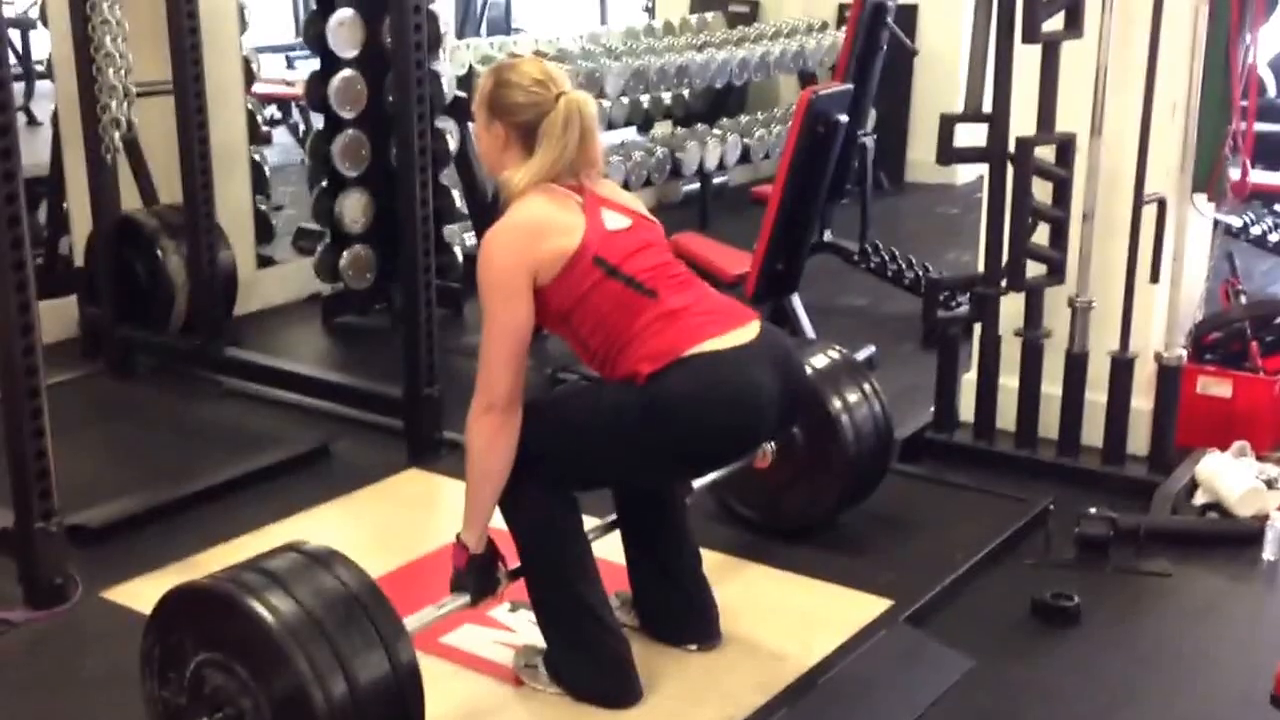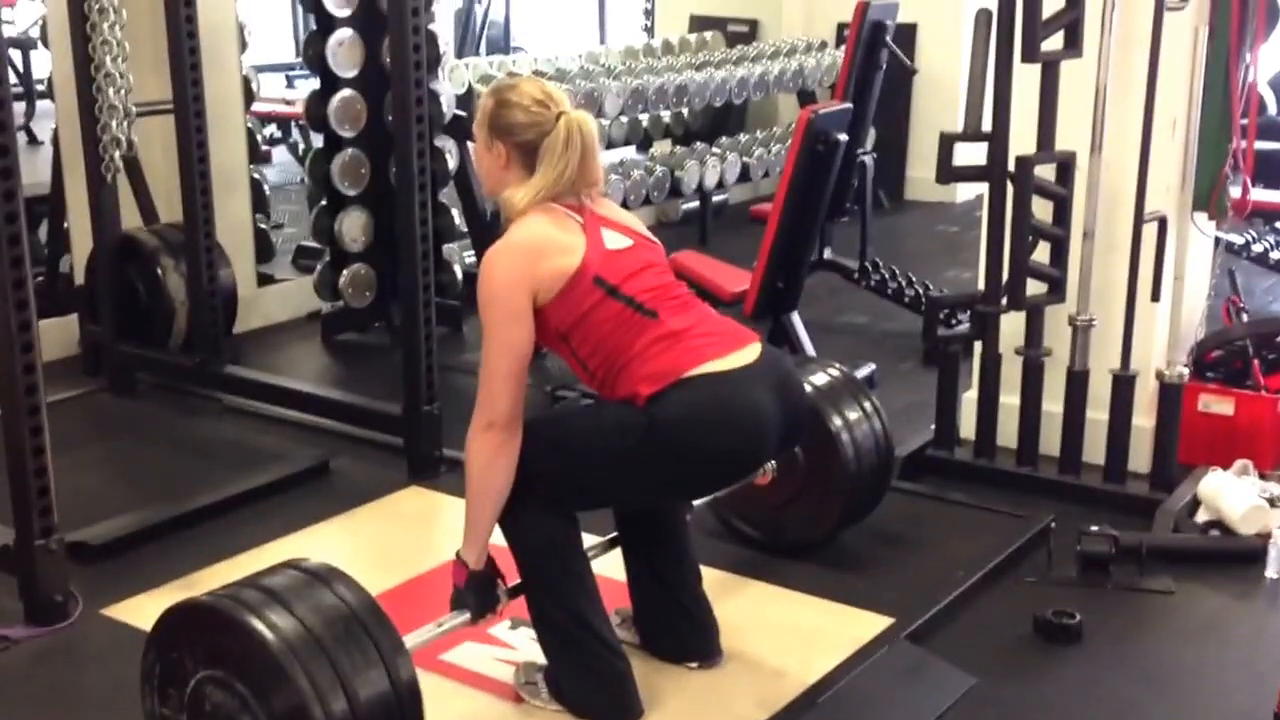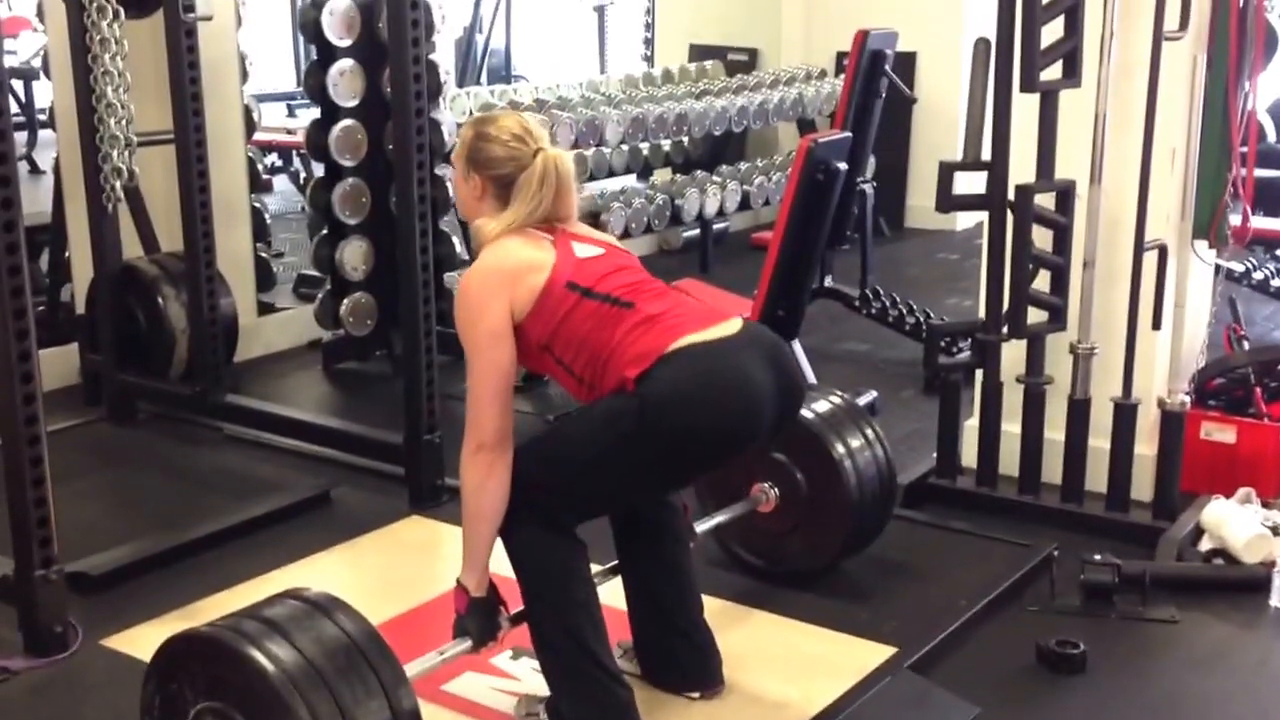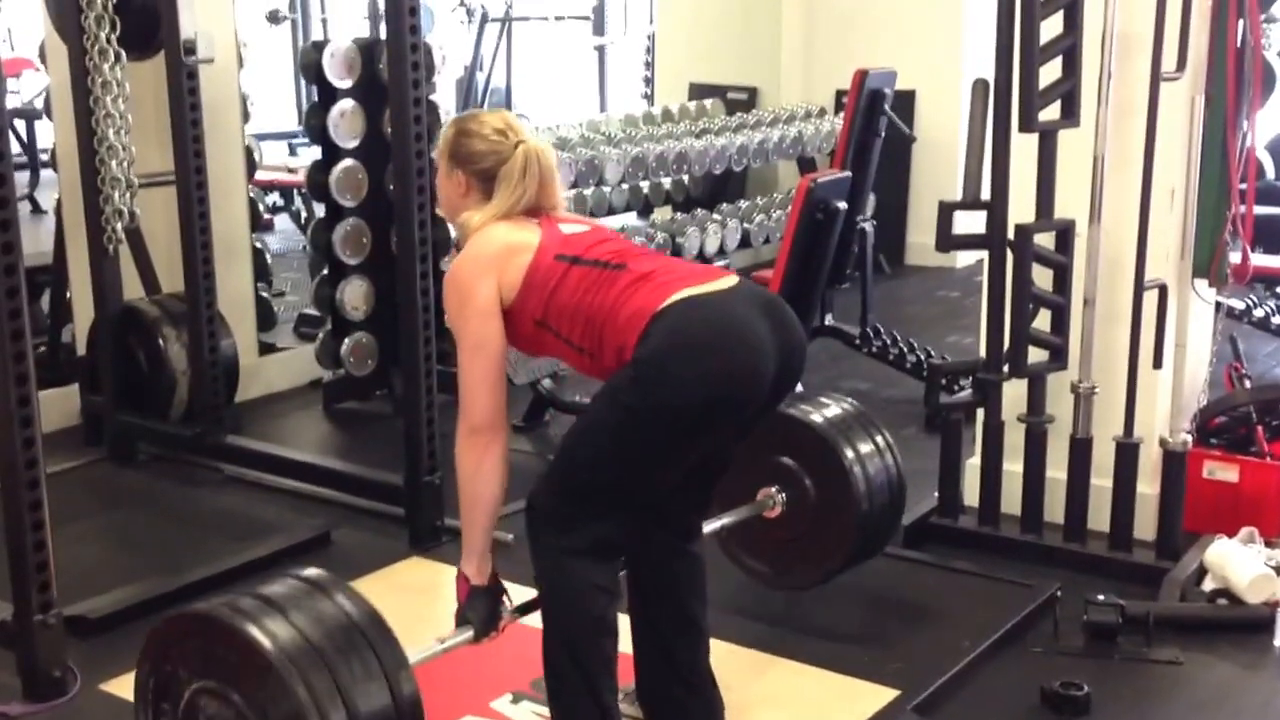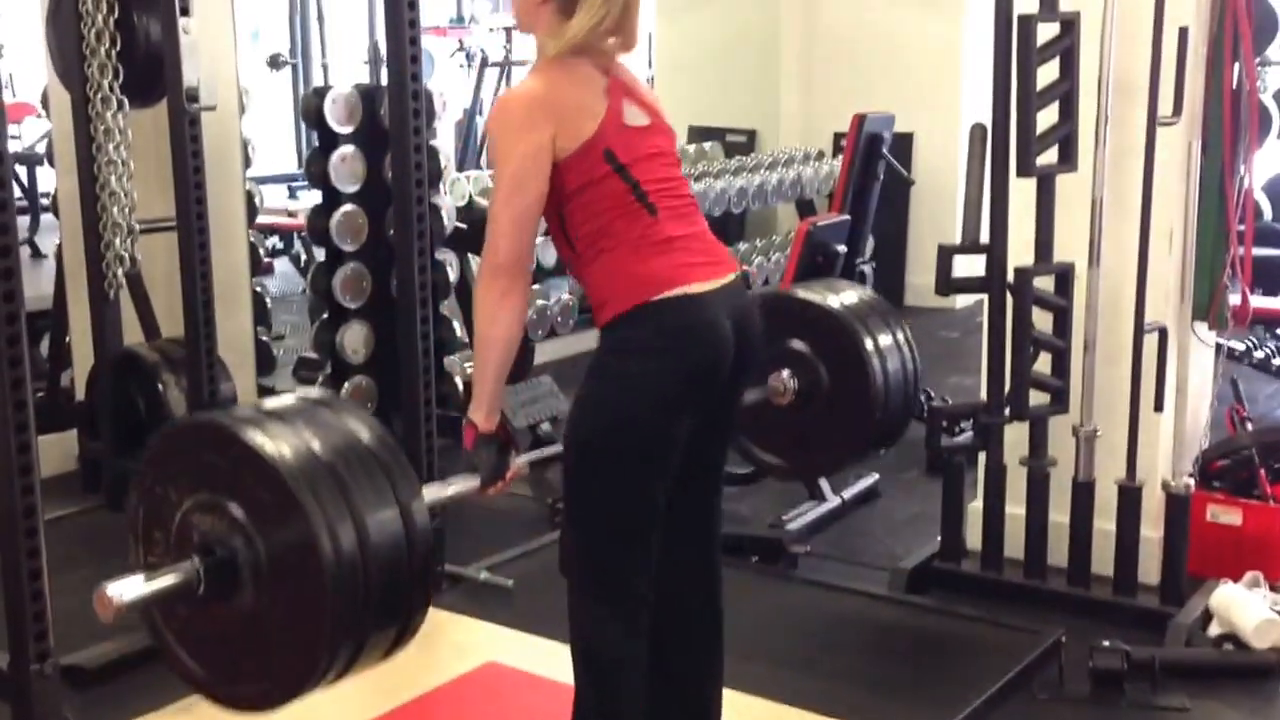
dt=0.7s
person 1, frame 1
left shoulder: (514, 235)
right shoulder: (608, 195)
left elbow: (498, 406)
left wrist: (473, 539)
left hip: (709, 395)
right hip: (773, 366)
left knee: (526, 456)
right knee: (629, 423)
left ankle: (591, 667)
right ankle: (677, 611)
person 1, frame 2
left shoulder: (514, 255)
right shoulder: (609, 214)
left elbow: (497, 424)
left wrist: (472, 558)
left hip: (709, 418)
right hip: (775, 390)
left knee: (524, 475)
right knee: (630, 442)
right ankle: (679, 630)
person 1, frame 3
left shoulder: (488, 277)
right shoulder: (580, 239)
left elbow: (488, 446)
left wrist: (473, 584)
left hip: (701, 390)
right hip: (769, 366)
left knee: (528, 502)
right knee: (630, 468)
right ankle: (682, 661)
person 1, frame 4
left shoulder: (474, 266)
right shoulder: (567, 229)
left elbow: (482, 430)
left wrist: (476, 570)
left hip: (698, 351)
right hip: (771, 328)
left knee: (566, 527)
right knee: (661, 514)
person 1, frame 5
left shoulder: (532, 101)
right shoulder: (630, 84)
left elbow: (505, 272)
left wrist: (484, 420)
left hip: (655, 332)
right hip: (729, 313)
left knee: (606, 567)
right knee: (686, 548)
